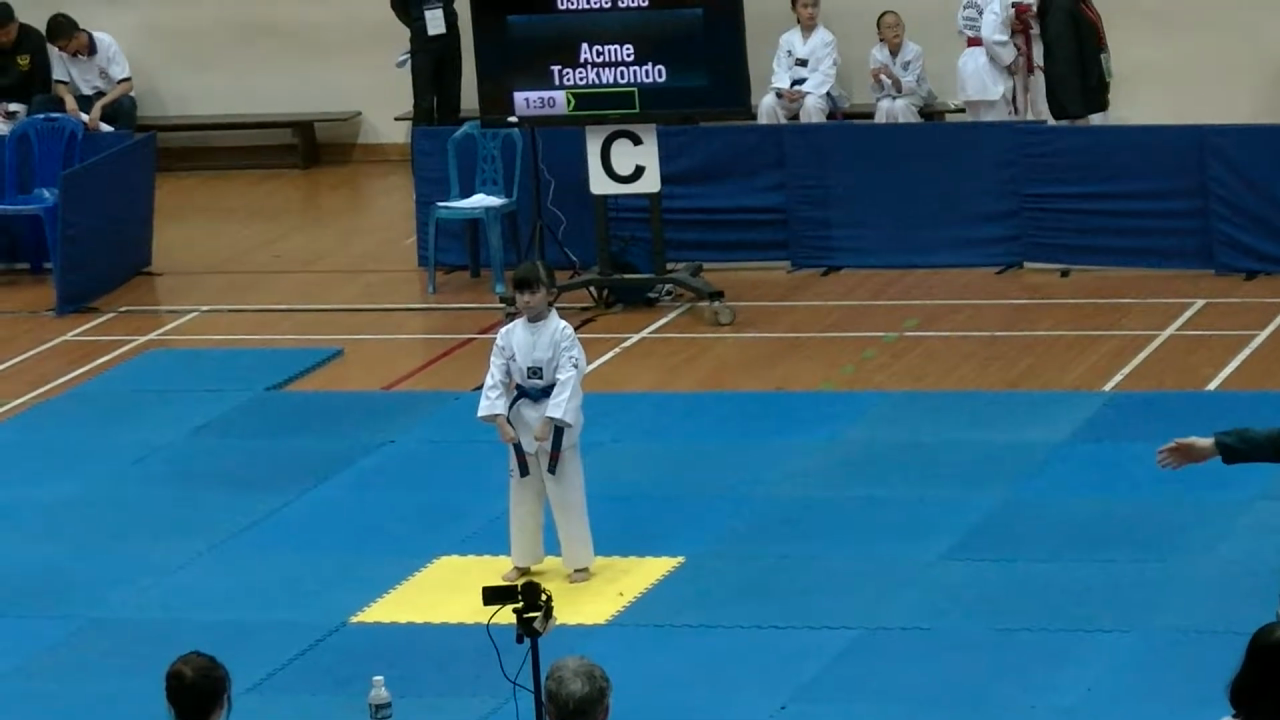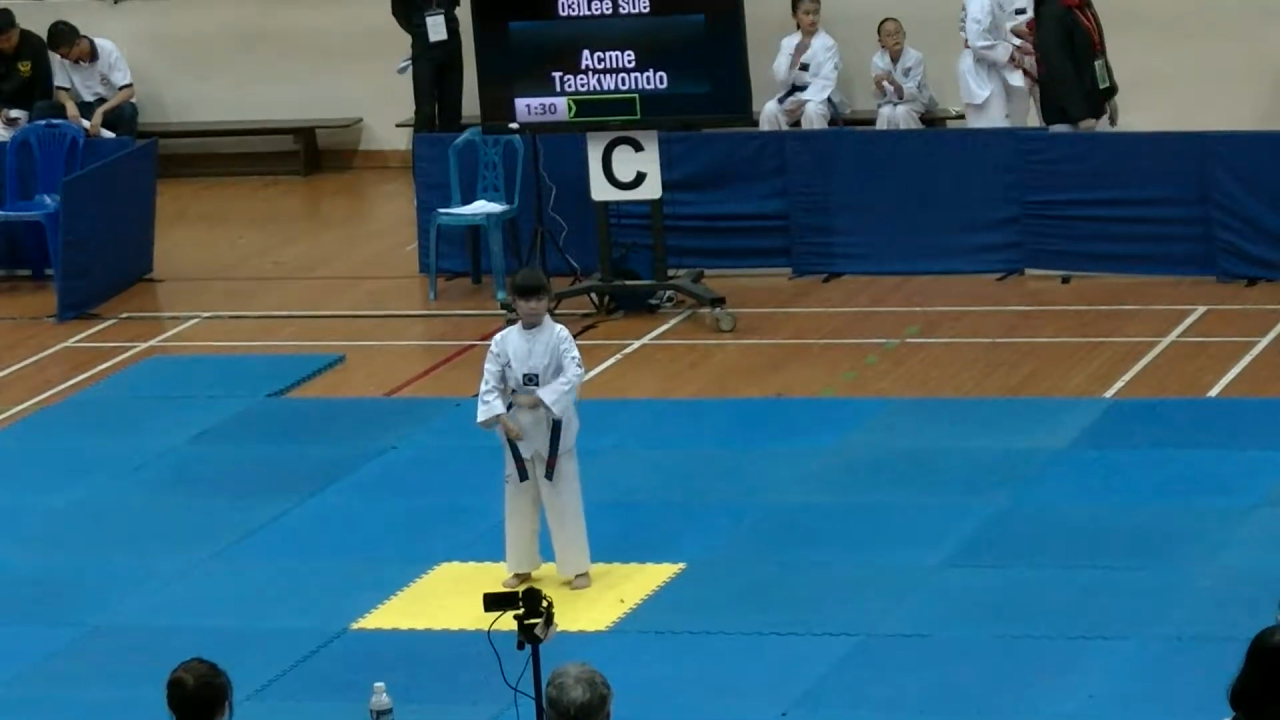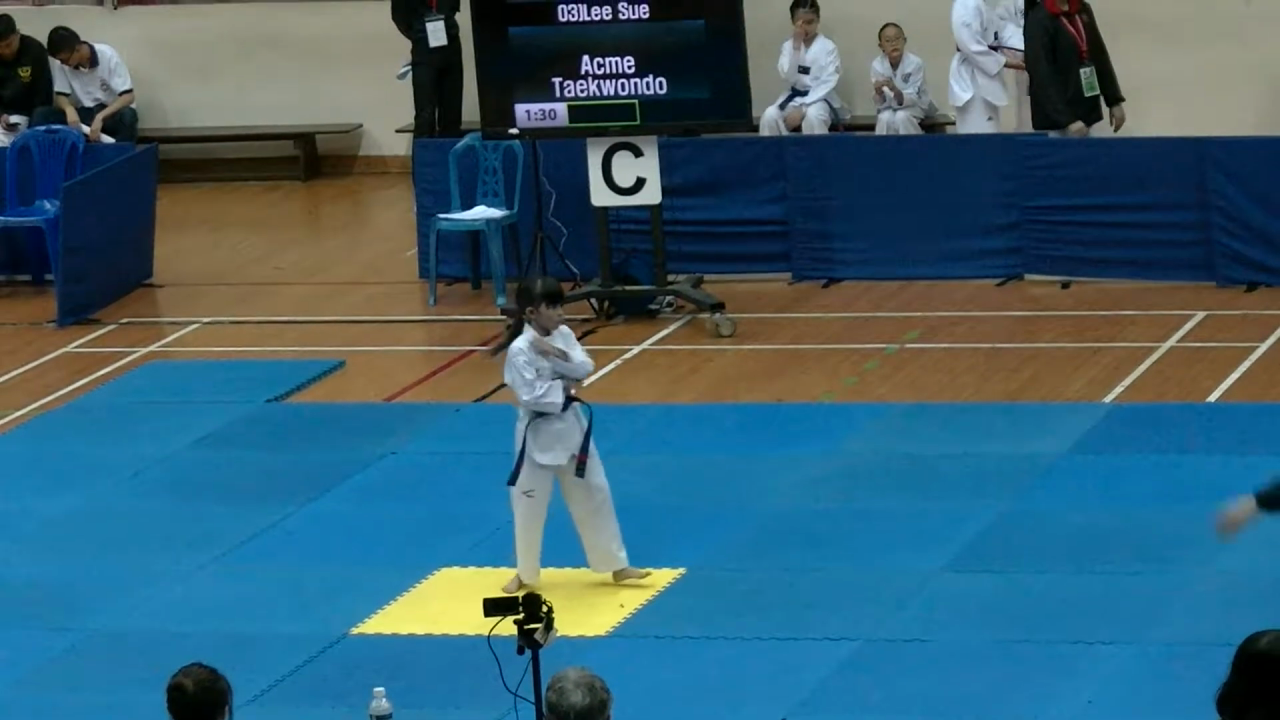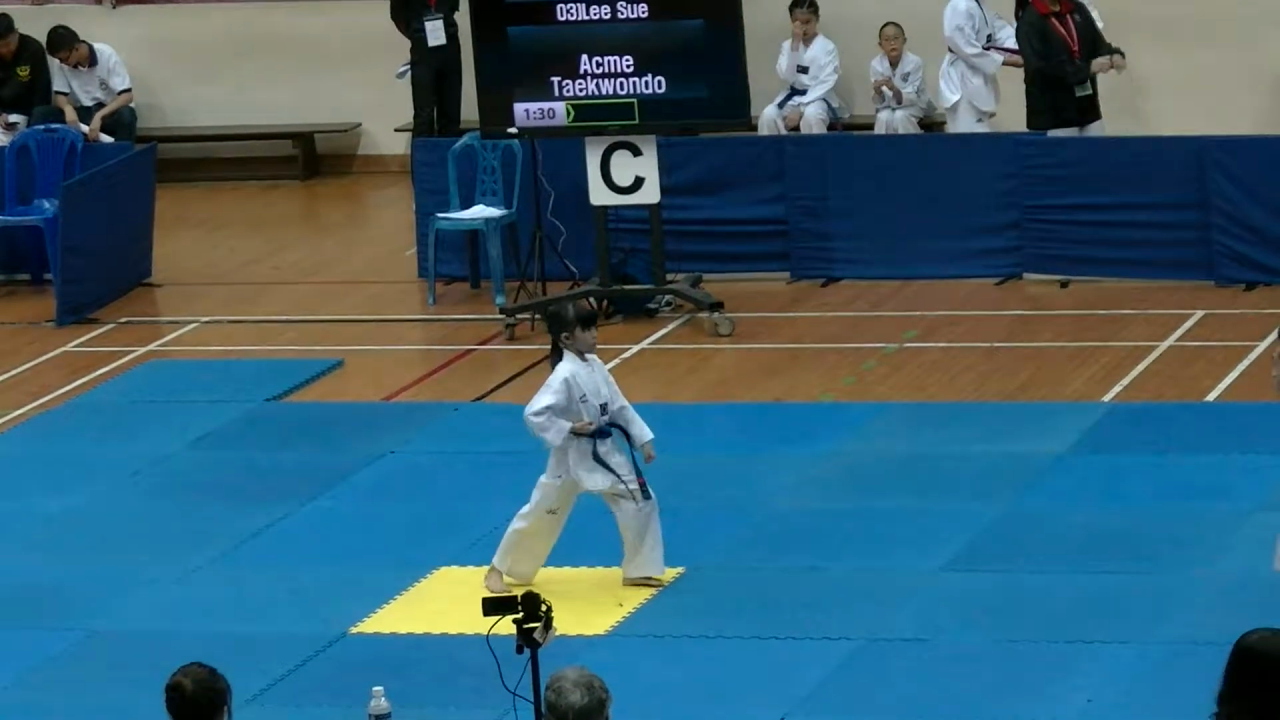
dt=0.4s
person 1, frame 1
left shoulder: (563, 332)
right shoulder: (508, 335)
left elbow: (569, 379)
right elbow: (496, 379)
left wrist: (549, 421)
right wrist: (501, 421)
left hip: (556, 419)
right hip: (521, 418)
left knee: (566, 492)
right knee: (523, 492)
left ankle: (579, 561)
right ankle: (523, 560)
person 1, frame 2
left shoulder: (559, 335)
right shoulder: (503, 340)
left elbow: (573, 376)
right elbow: (489, 386)
left wrist: (539, 400)
right wrist: (502, 419)
left hip: (552, 424)
right hip: (517, 427)
left knee: (563, 497)
right knee: (520, 497)
left ankle: (578, 568)
right ankle: (522, 567)
person 1, frame 3
left shoulder: (561, 334)
right shoulder: (520, 350)
left elbow: (584, 366)
right elbow: (532, 397)
left wrist: (560, 353)
right wrist: (562, 390)
left hip: (572, 427)
right hip: (539, 434)
left knee: (593, 494)
right knee: (529, 503)
left ankle: (616, 564)
right ankle: (523, 575)
person 1, frame 4
left shoulder: (596, 365)
right shoulder: (565, 375)
left elbow: (620, 405)
right elbow: (534, 414)
left wrist: (643, 439)
right wrist: (567, 430)
left hip: (606, 452)
right hip: (576, 457)
left knee: (641, 504)
right knee: (540, 512)
left ankle: (638, 570)
right ankle: (498, 569)
